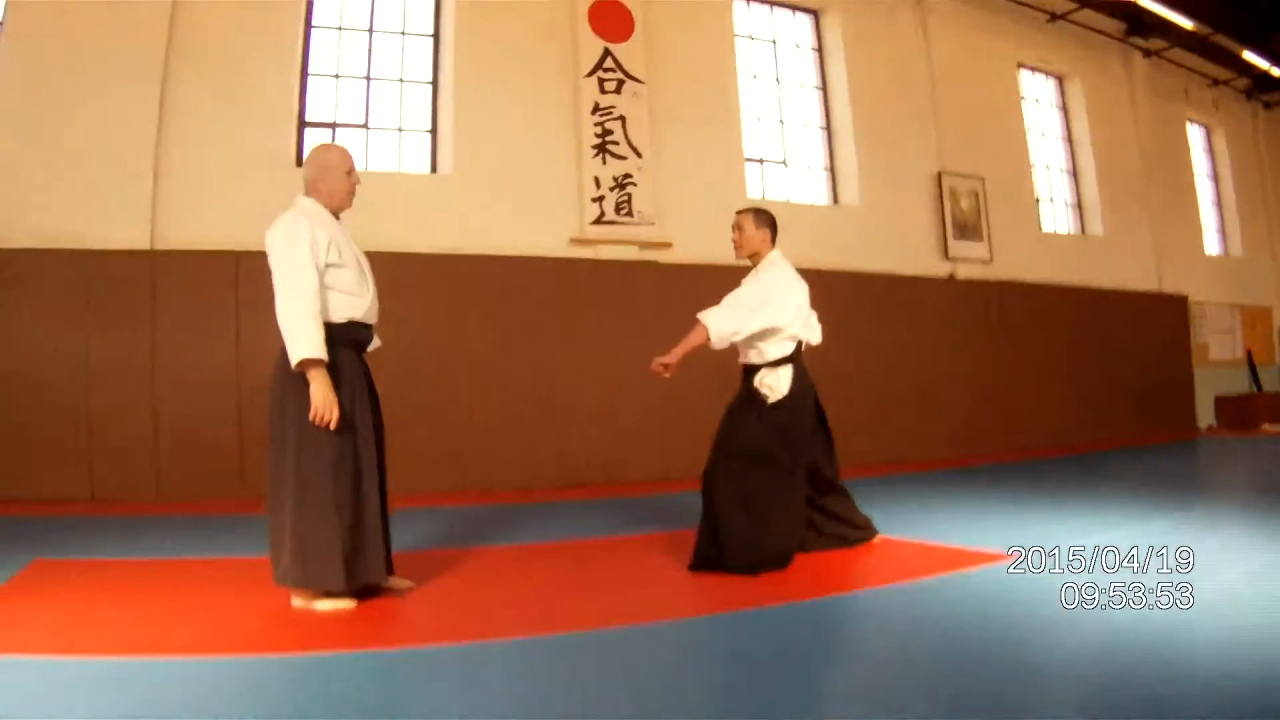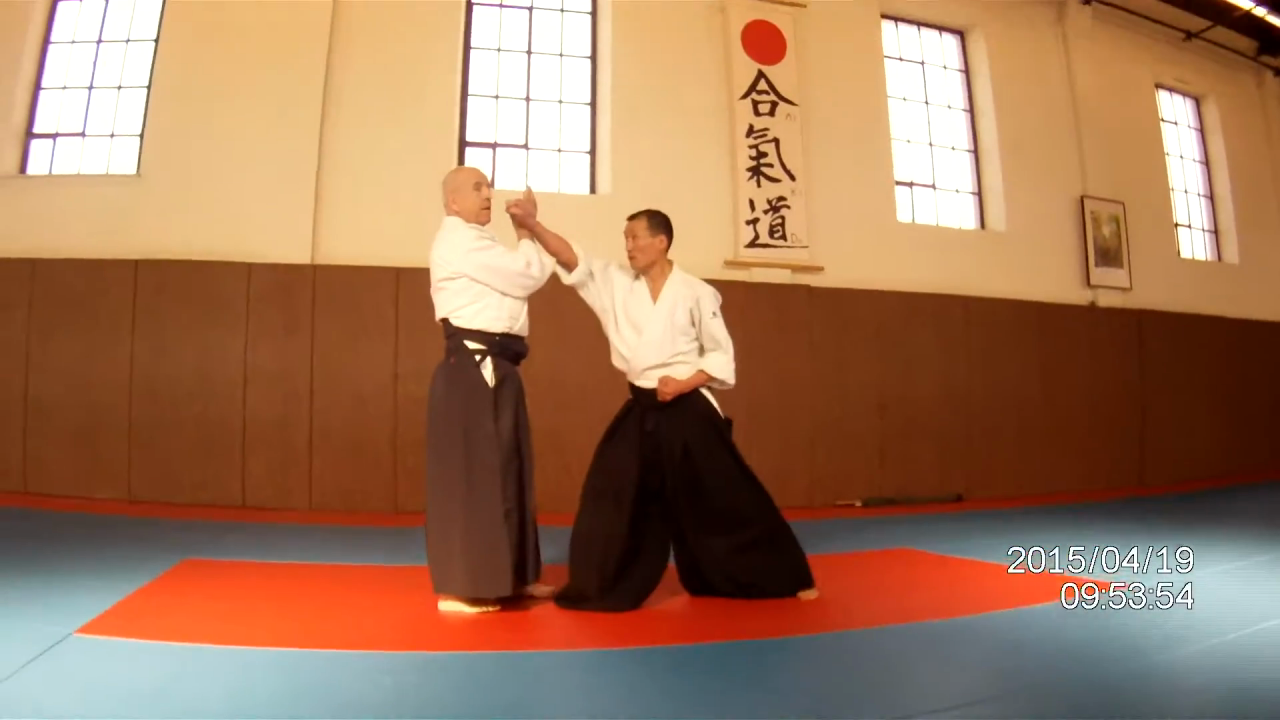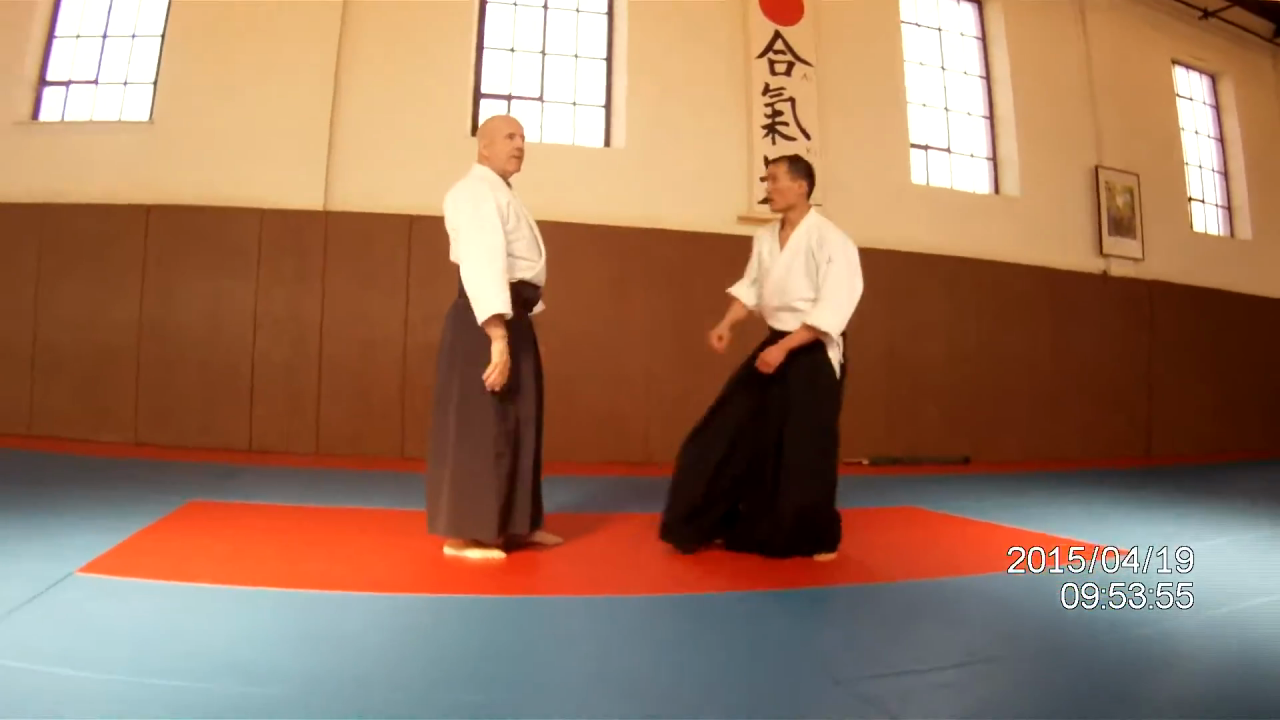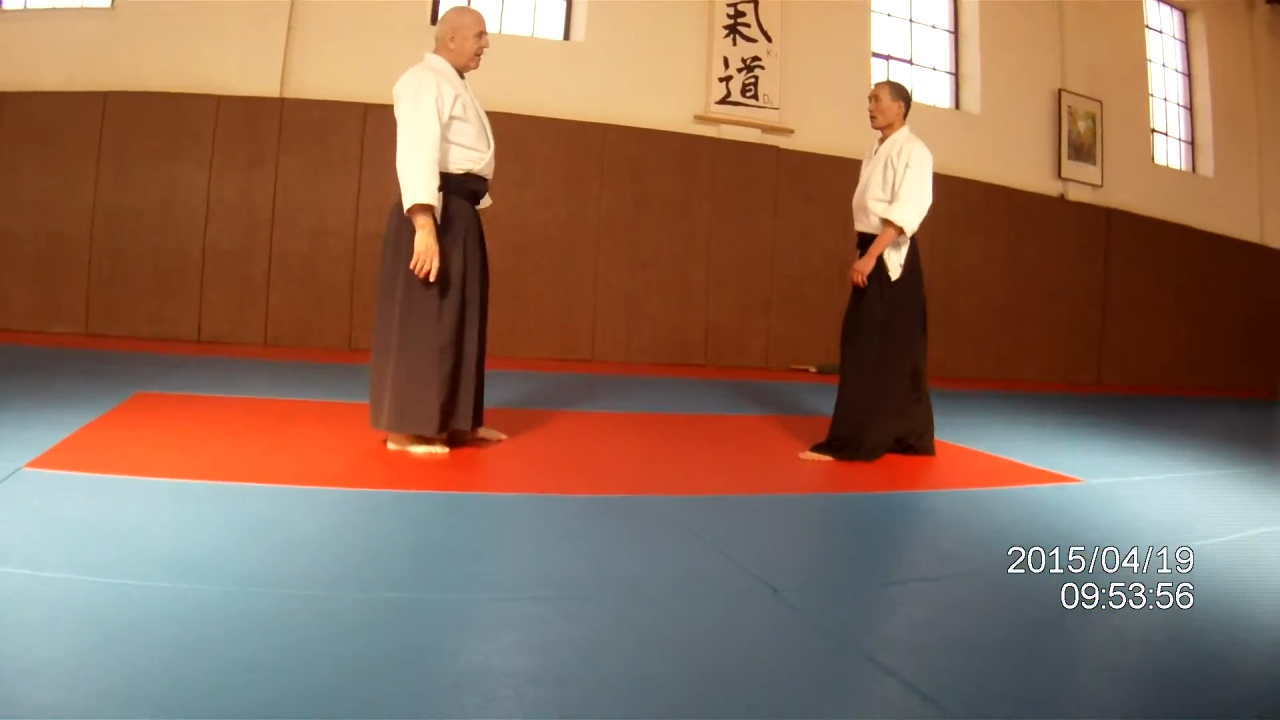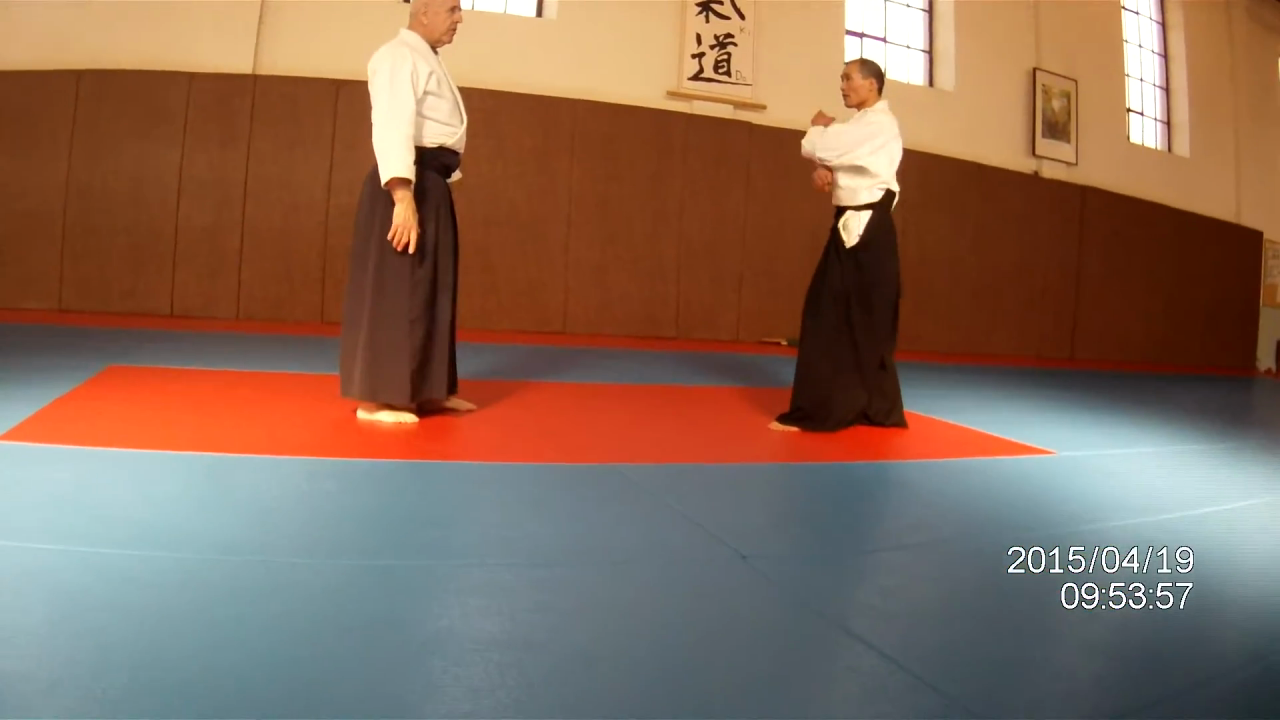
dt=1s
person 1, frame 1
left shoulder: (327, 228)
right shoulder: (296, 227)
right elbow: (296, 304)
left wrist: (357, 353)
right wrist: (317, 375)
left hip: (347, 359)
right hip: (318, 362)
left knee: (355, 466)
right knee: (319, 470)
left ankle: (360, 570)
right ankle: (309, 583)
person 1, frame 2
left shoulder: (469, 242)
right shoulder: (458, 242)
left elbow: (512, 279)
right elbow: (526, 275)
right wrist: (525, 231)
left hip: (489, 370)
right hip: (473, 372)
left knee: (500, 475)
right knee: (473, 477)
left ankle: (508, 578)
right ankle: (458, 590)
person 1, frame 3
left shoulder: (500, 194)
right shoulder: (475, 193)
right elbow: (483, 264)
right wrist: (498, 338)
left hip: (509, 324)
right hip: (486, 323)
left knee: (512, 425)
right knee: (478, 425)
left ankle: (508, 525)
right ankle: (462, 534)
person 1, frame 4
left shoulder: (456, 87)
right shoulder: (424, 82)
right elbow: (416, 155)
left wrist: (473, 219)
right wrist: (425, 226)
left hip: (459, 214)
right hip: (435, 213)
left knee: (458, 319)
right knee: (423, 320)
left ankle: (455, 422)
right ankle: (406, 429)
person 1, frame 5
left shoulder: (427, 60)
right shoulder: (399, 56)
right elbow: (392, 129)
right wrist: (404, 197)
left hip: (431, 186)
right hip: (407, 186)
left knee: (429, 290)
right knee: (394, 291)
left ankle: (425, 390)
right ankle: (375, 398)
person 2, frame 1
left shoulder: (771, 278)
right shoulder: (780, 277)
left elbow: (726, 317)
right elbow: (810, 330)
left wrist: (676, 354)
left hip: (772, 386)
right hip: (782, 383)
left knee: (739, 470)
right knee: (803, 466)
left ankle: (747, 551)
right ankle: (844, 531)
person 2, frame 2
left shoulder: (696, 293)
right shoulder: (616, 284)
left elbow: (721, 356)
right elbow: (573, 260)
left wrist: (683, 384)
right wrist: (531, 224)
left hip: (689, 411)
right hip: (642, 412)
left knee: (728, 499)
right knee: (613, 496)
left ankle: (783, 577)
right ankle: (605, 589)
person 2, frame 3
left shoulder: (830, 239)
right shoulder: (765, 237)
left elbow: (833, 310)
right elbow: (750, 288)
left wrist: (784, 348)
right wrist: (726, 324)
left hip: (812, 356)
right hip: (774, 347)
left knee: (804, 449)
right knee: (728, 430)
left ankle: (813, 537)
right ankle: (703, 525)
person 2, frame 4
left shoulder: (911, 151)
right shoulder: (878, 152)
left elbow: (907, 212)
left wrist: (871, 256)
right wrist: (864, 257)
left hip: (891, 258)
right hip: (875, 257)
left knee: (871, 349)
right knee: (896, 350)
left ankle: (848, 442)
right ankle: (907, 435)
person 2, frame 5
left shoulder: (877, 123)
right shoulder: (866, 124)
left elbow: (818, 146)
right elbow: (838, 163)
left wrist: (818, 126)
right wrist: (823, 171)
left hip: (863, 229)
right hip: (861, 228)
left knee: (830, 316)
right knee: (865, 321)
left ankle: (814, 412)
right ankle: (874, 407)
